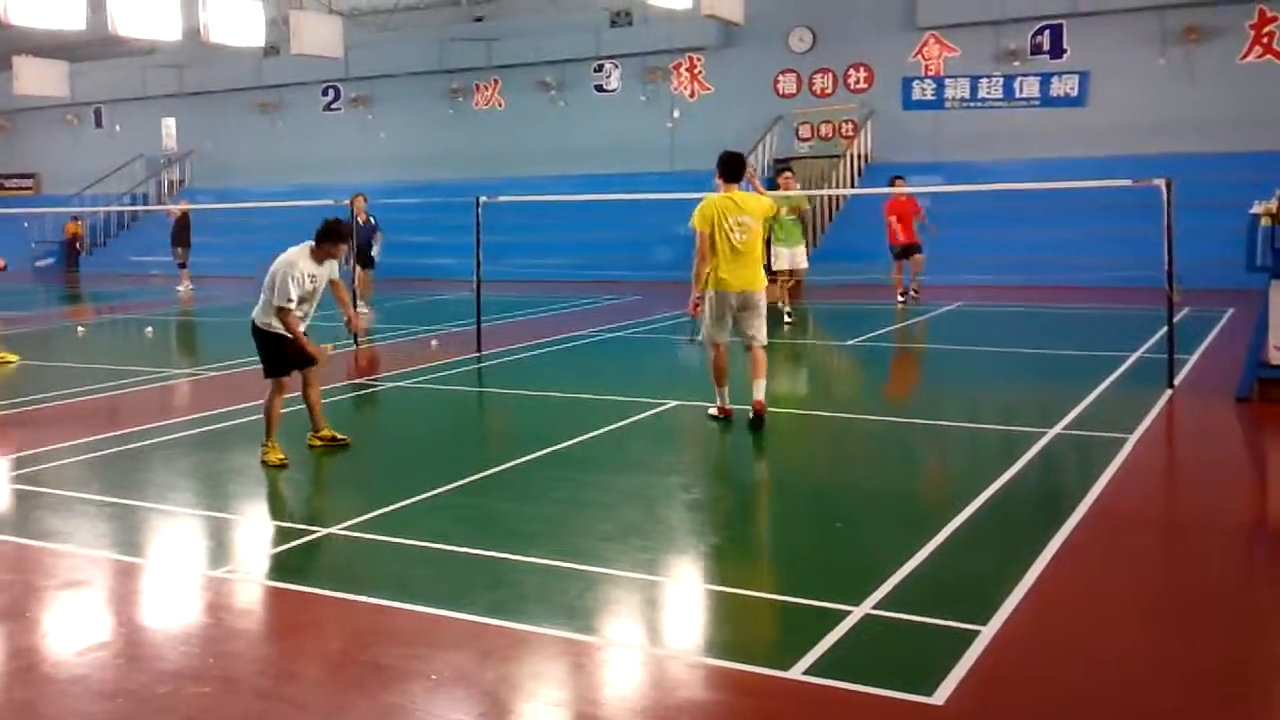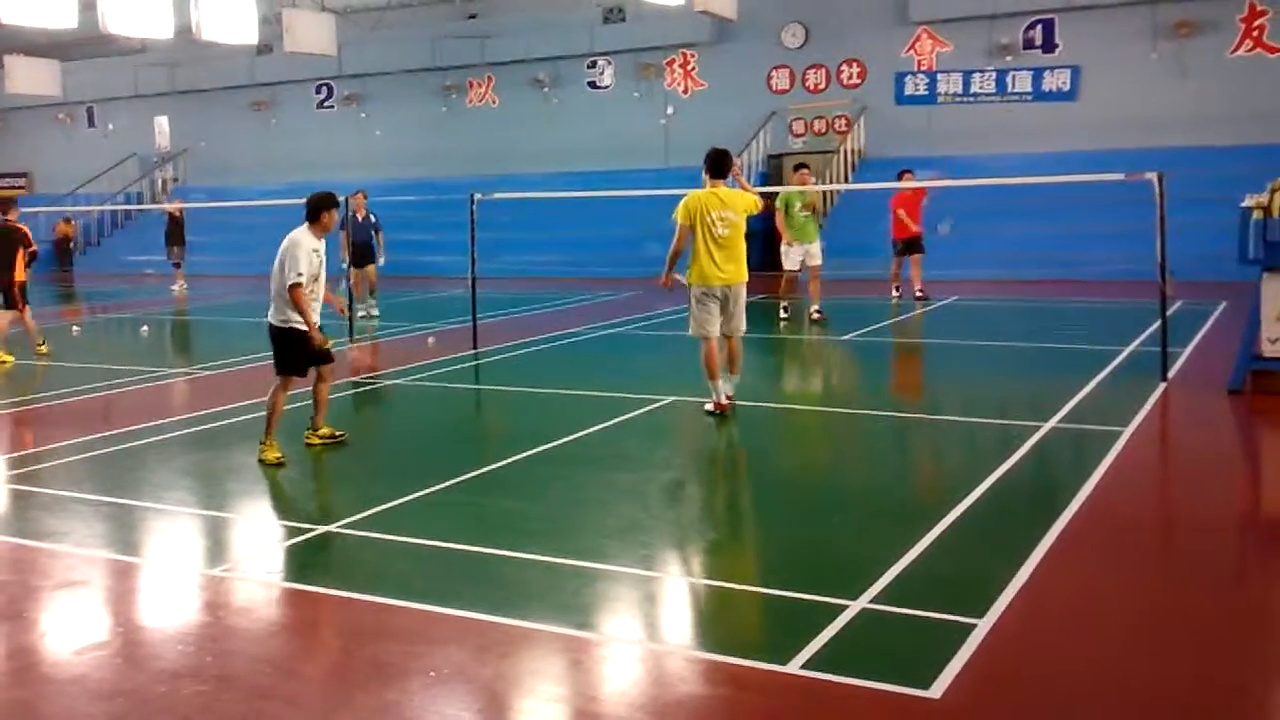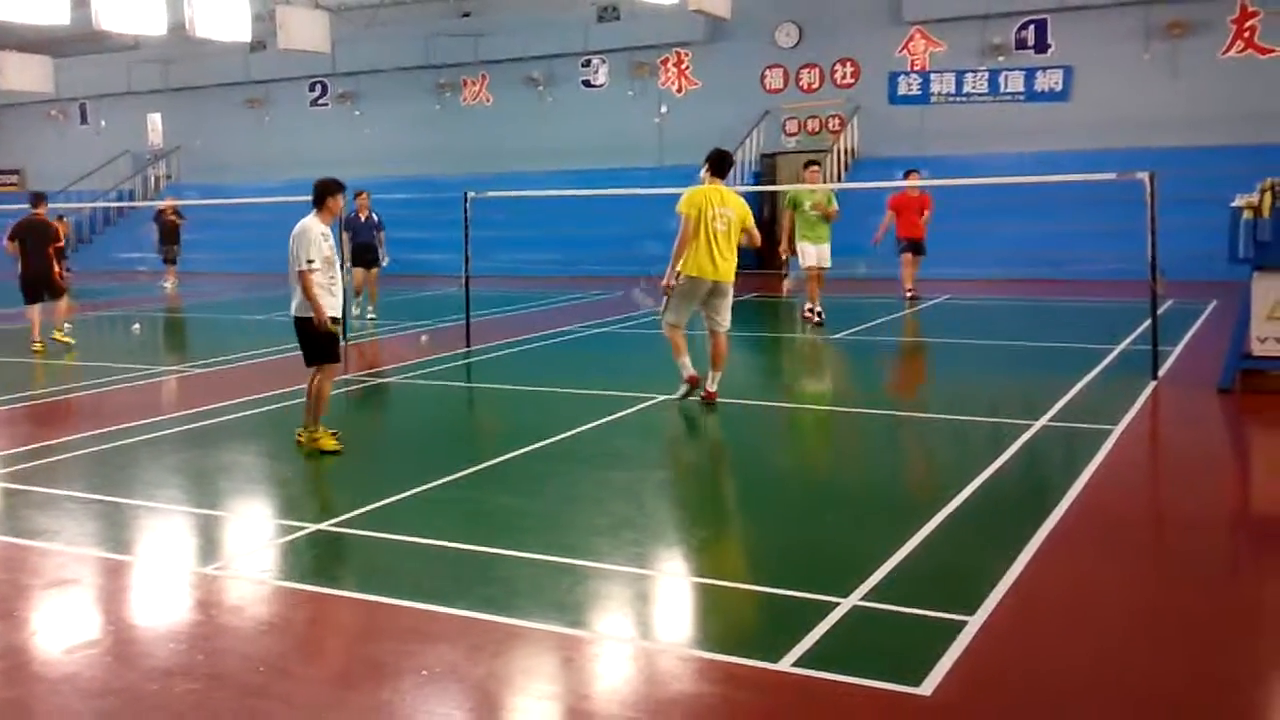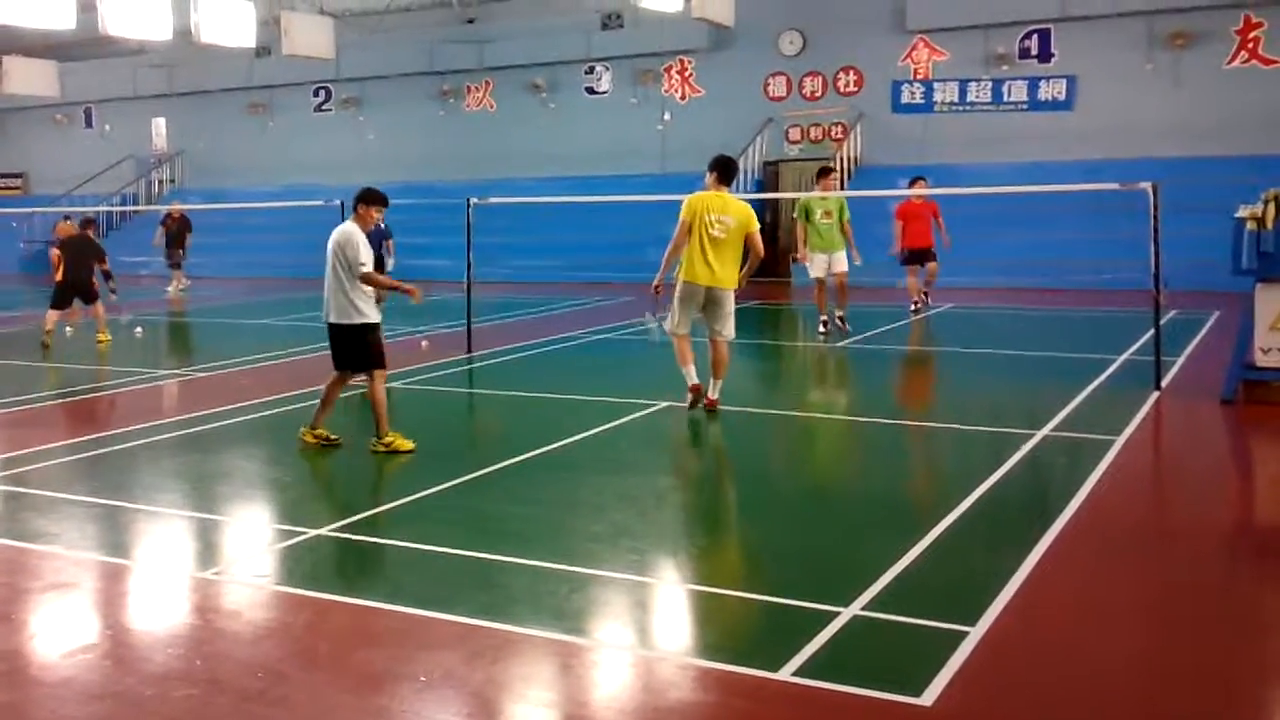
dt=0.4s
person 1, frame 1
left shoulder: (707, 207)
right shoulder: (757, 203)
left elbow: (702, 254)
right elbow: (773, 205)
left wrist: (696, 291)
left hip: (720, 287)
right hip: (754, 286)
left knee: (718, 346)
right knee: (756, 346)
left ankle: (723, 406)
right ankle: (758, 400)
person 1, frame 2
left shoulder: (692, 202)
right shoulder: (742, 199)
left elbow: (679, 245)
right elbow: (760, 204)
left wrist: (668, 271)
right wrist: (741, 179)
left hip: (704, 281)
right hip: (736, 279)
left knee: (710, 339)
right knee: (733, 337)
left ankle: (719, 401)
right ankle: (729, 392)
person 1, frame 3
left shoulder: (695, 195)
right shoulder: (739, 202)
left elbow: (685, 236)
right elbow: (756, 241)
left wrist: (670, 271)
left hip: (694, 272)
right hip: (725, 277)
left knee: (672, 324)
right knee: (718, 332)
left ankle: (689, 375)
right ankle: (711, 388)
person 1, frame 4
left shoulder: (695, 201)
right shoulder: (745, 210)
left elbow: (678, 241)
right elbow: (758, 252)
left wrist: (661, 273)
right wrist: (743, 276)
left hip: (692, 280)
right hip: (724, 284)
left knee: (680, 333)
right knee: (719, 340)
left ankle: (693, 384)
right ankle: (712, 396)
person 2, frame 1
left shoulder: (330, 258)
right shoulder: (292, 265)
left elbow: (335, 283)
right elbow: (283, 313)
left wrist: (350, 313)
right wrist: (306, 345)
left hip: (297, 325)
right hip: (271, 327)
left knee: (311, 375)
right knee: (280, 383)
left ankle: (319, 432)
right ankle: (269, 445)
person 2, frame 2
left shoulder: (318, 241)
right shoulder: (299, 243)
right elbow: (295, 289)
left wrist: (334, 301)
right wrist: (311, 328)
left hip: (308, 323)
right hip: (289, 325)
left knee: (325, 372)
right knee: (285, 381)
left ankle: (317, 429)
right ankle: (268, 442)
person 2, frame 3
left shoulder: (323, 229)
right shoulder: (309, 229)
right elbow: (304, 275)
right wrist: (317, 310)
left hip: (327, 312)
right hip: (314, 314)
left knee: (322, 370)
right knee: (328, 370)
left ankle: (311, 428)
right ankle: (314, 431)
person 2, frame 4
left shoulder: (343, 232)
right shoulder: (353, 235)
right elbow: (367, 277)
right wrist: (401, 287)
left hip: (341, 318)
right hip: (358, 319)
left knee: (343, 375)
right knee: (377, 375)
left ankle: (314, 428)
right ankle: (383, 437)
